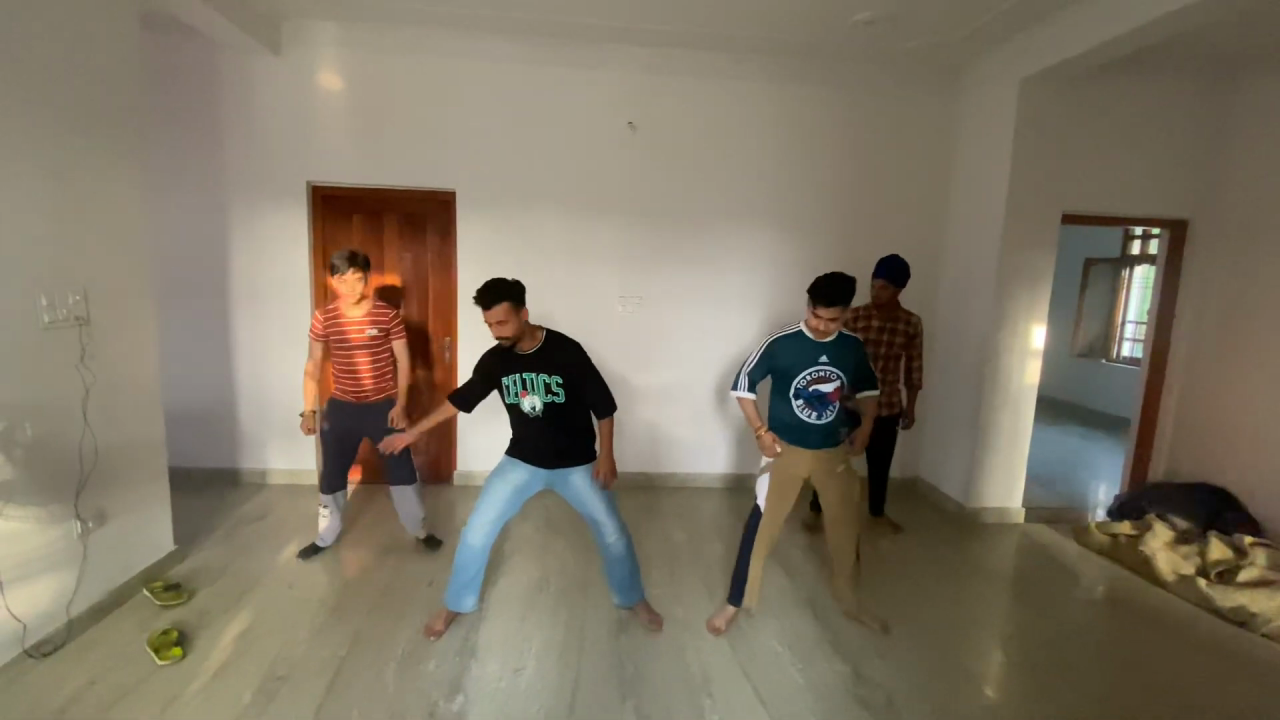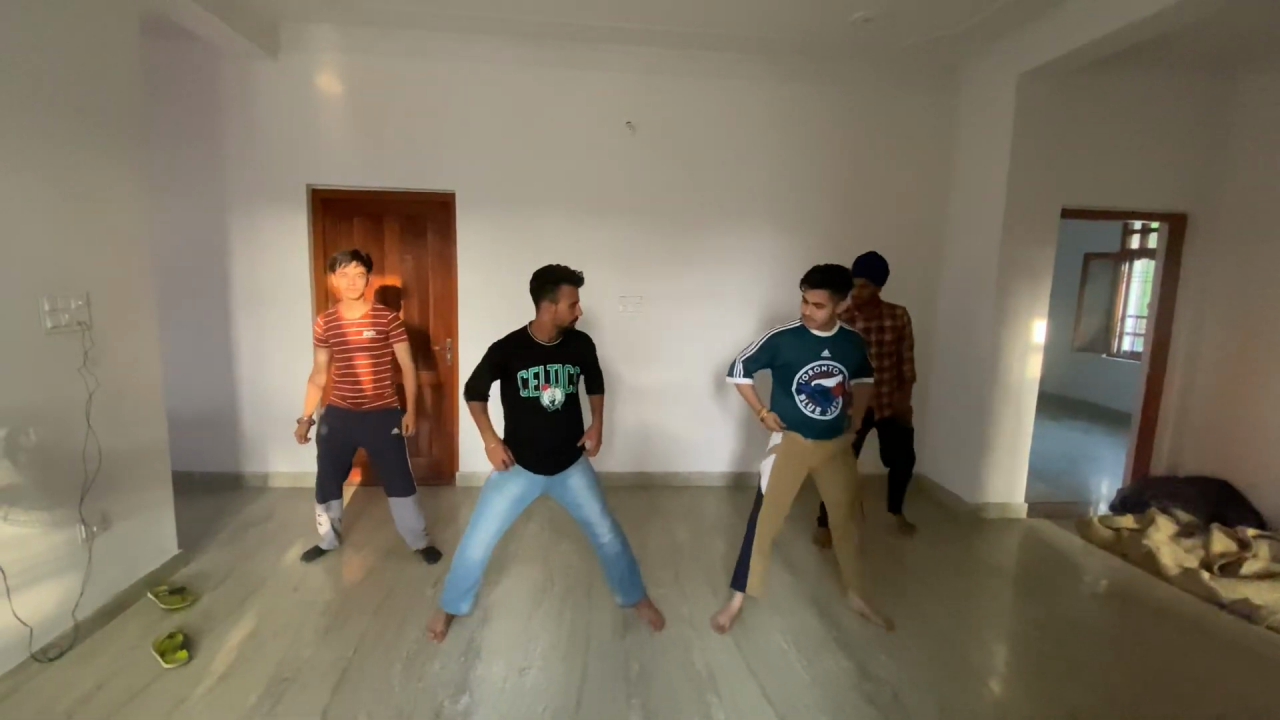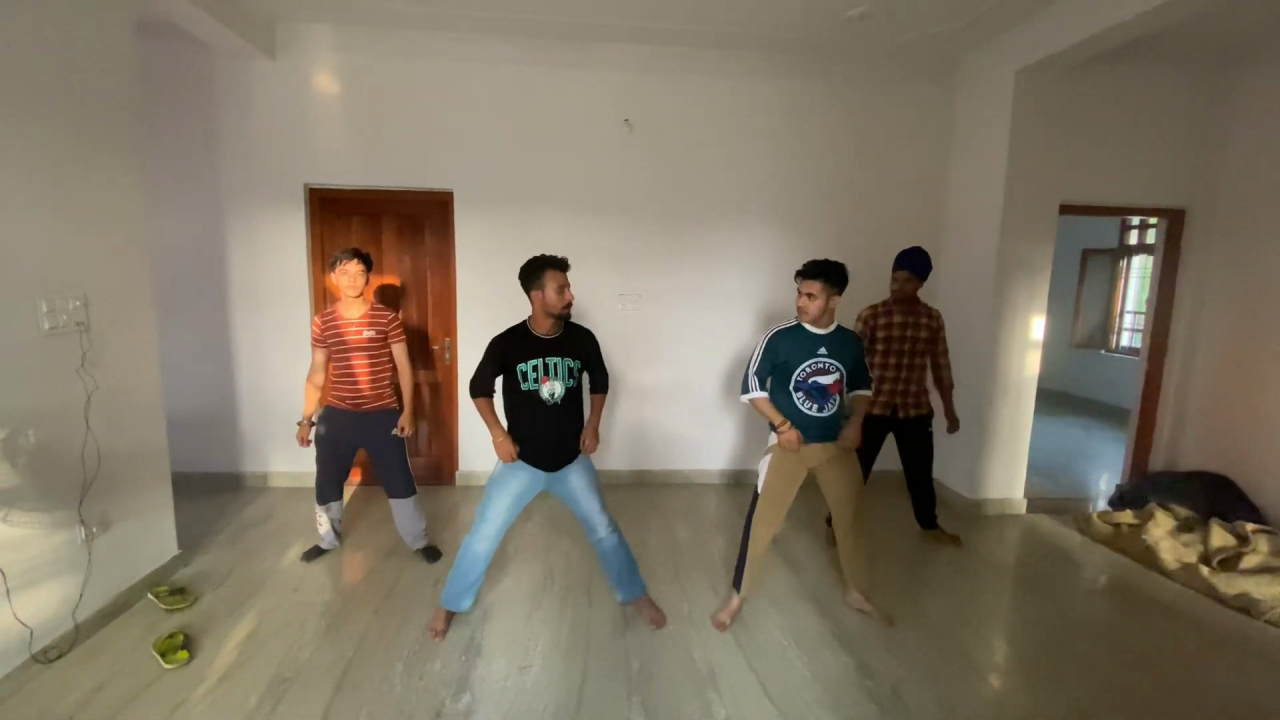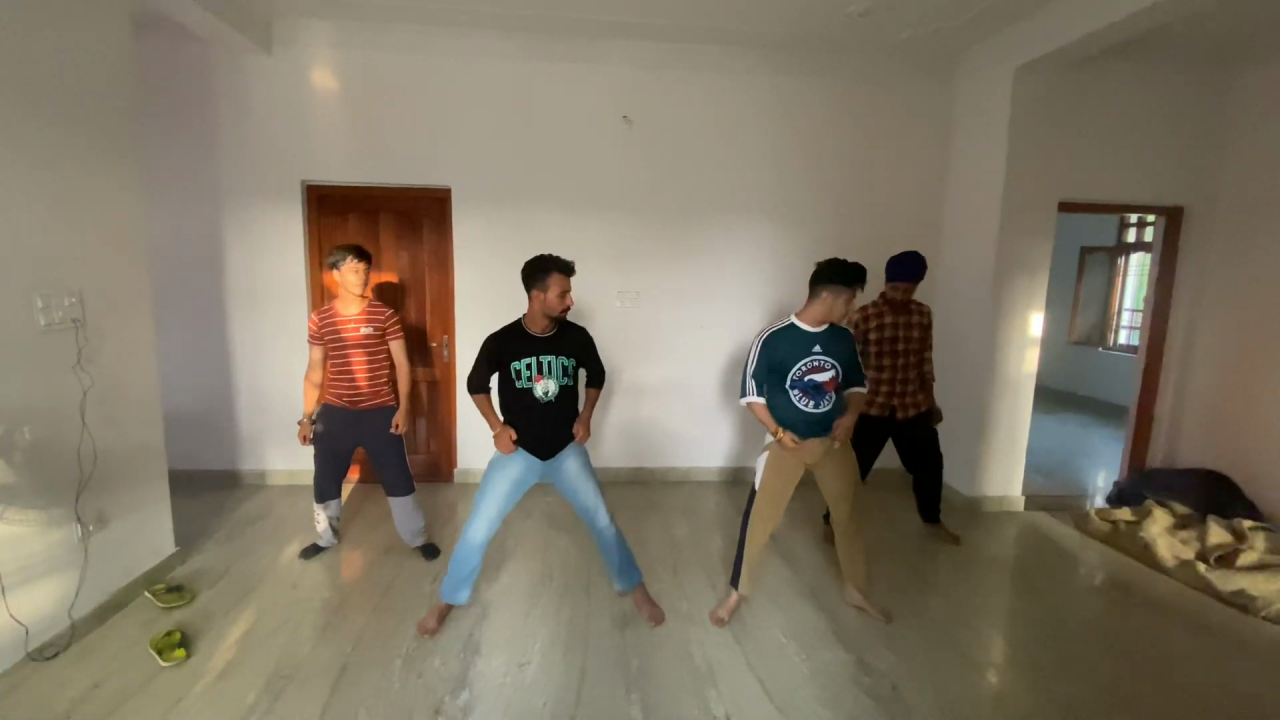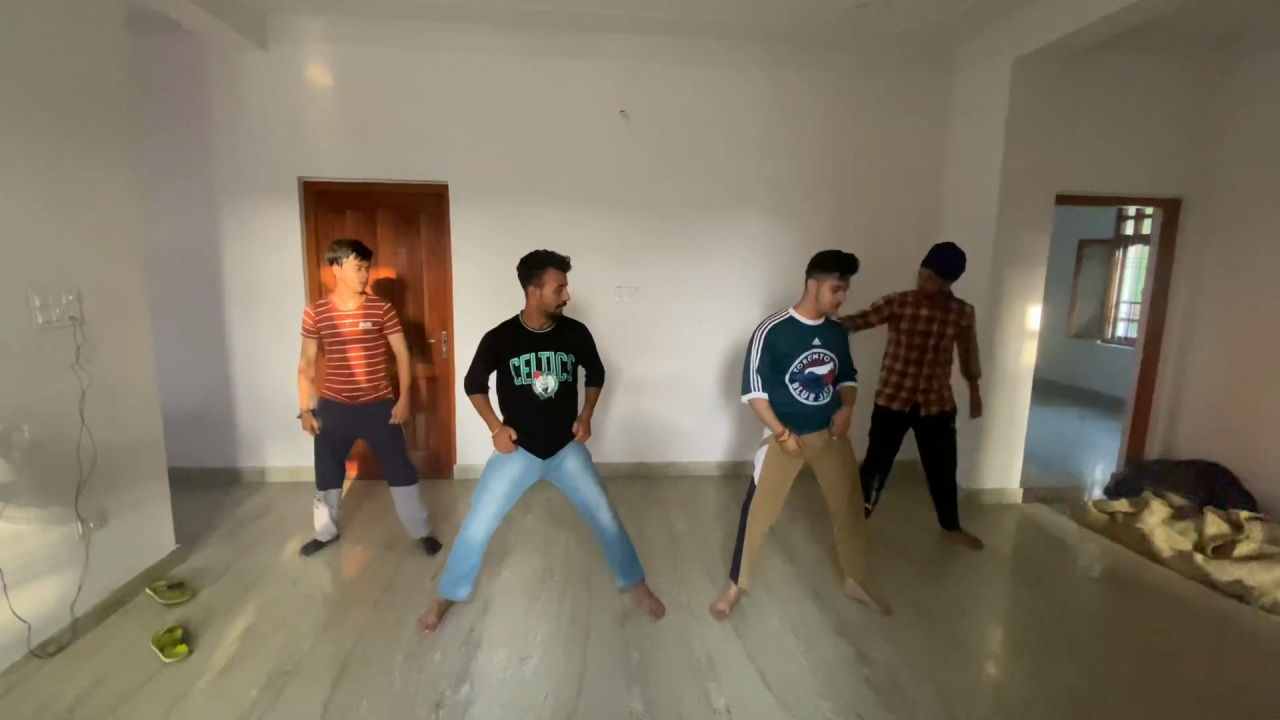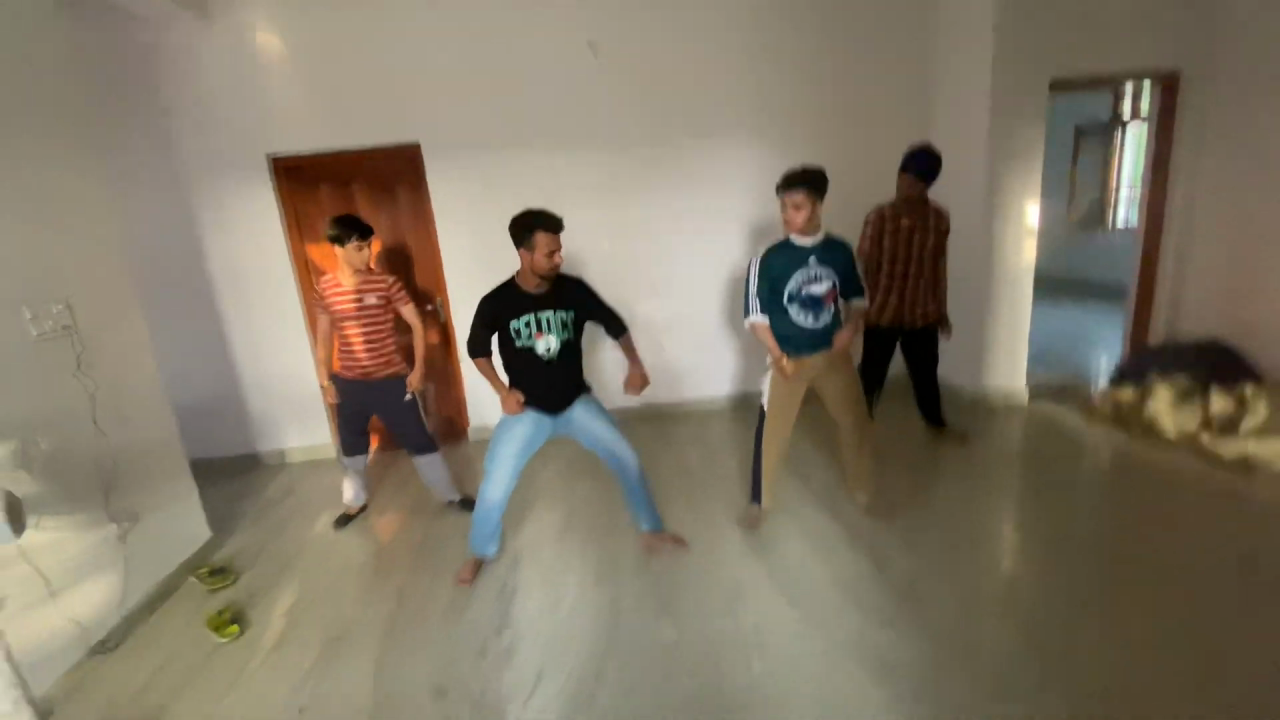
dt=0.5s
person 1, frame 1
left shoulder: (566, 351)
right shoulder: (495, 360)
left elbow: (603, 403)
right elbow: (462, 398)
left wrist: (606, 455)
right wrist: (414, 431)
left hip: (576, 463)
right hip: (522, 461)
left knee: (611, 532)
right knee: (477, 531)
left ankle: (633, 599)
right ankle: (455, 606)
person 1, frame 2
left shoulder: (581, 344)
right shoulder: (506, 350)
left elbow: (595, 383)
right elbow: (473, 392)
left wrist: (596, 425)
right wrist: (490, 439)
left hip: (571, 463)
right hip: (519, 465)
left knee: (606, 533)
right knee: (478, 540)
left ankle: (636, 598)
right ankle: (450, 607)
person 1, frame 3
left shoulder: (582, 339)
right shoulder: (506, 343)
left elbow: (599, 380)
right elbow: (479, 388)
left wrist: (593, 425)
right wrist: (499, 435)
left hip: (571, 459)
right hip: (521, 460)
left knee: (603, 530)
right knee: (483, 536)
left ankle: (636, 595)
right ankle: (450, 606)
person 1, frame 4
left shoulder: (577, 337)
right shoulder: (502, 342)
left elbow: (596, 375)
right elbow: (476, 384)
left wrist: (586, 416)
right wrist: (497, 426)
left hip: (566, 450)
right hip: (518, 451)
left knee: (602, 522)
right knee: (478, 530)
left ankle: (634, 588)
right ankle: (447, 601)
person 1, frame 5
left shoulder: (576, 333)
right shoulder: (499, 339)
left elbow: (596, 374)
right elbow: (474, 384)
left wrist: (586, 415)
right wrist: (496, 427)
left hip: (567, 448)
right hip: (518, 449)
left knee: (605, 519)
right knee: (477, 529)
left ankle: (635, 584)
right ankle: (447, 597)
person 1, frame 6
left shoulder: (574, 290)
right shoulder: (496, 302)
left elbow: (612, 322)
right elbow: (477, 348)
left wrist: (634, 363)
right wrist: (502, 390)
left hip: (575, 402)
right hip: (526, 409)
left knee: (626, 460)
right knee: (493, 491)
left ankle: (651, 530)
right ankle: (480, 553)
person 2, frame 1
left shoulder: (853, 347)
right shoulder: (780, 343)
left elbow: (868, 387)
right elbow: (743, 384)
left wrist: (865, 425)
right wrist: (761, 431)
left hip: (834, 451)
right hip: (786, 450)
left knee: (847, 527)
right knee: (762, 526)
left ankle: (851, 602)
right ankle: (734, 604)
person 2, frame 2
left shoulder: (853, 342)
right shoulder: (782, 337)
left elbow: (864, 377)
right elbow: (738, 370)
left wrist: (858, 410)
right wrist: (763, 413)
left hip: (836, 444)
right hip: (790, 441)
left knee: (847, 519)
right knee: (764, 517)
left ankle: (856, 595)
right ankle: (737, 598)
person 2, frame 3
left shoulder: (851, 342)
right shoulder: (779, 338)
left elbow: (861, 387)
right elbow: (751, 385)
left wrist: (855, 423)
right wrist: (782, 425)
left hip: (836, 445)
right hip: (789, 443)
left knee: (851, 518)
right knee: (762, 520)
left ankle: (855, 592)
right ankle: (737, 596)
person 2, frame 4
left shoulder: (844, 339)
right shoulder: (773, 337)
left elbow: (856, 383)
right elbow: (750, 391)
left wrist: (849, 415)
right wrist: (777, 432)
left hip: (833, 441)
right hip: (787, 443)
left knee: (848, 514)
right knee: (759, 517)
left ankle: (855, 589)
right ankle: (736, 593)
person 2, frame 5
left shoulder: (838, 333)
right shoulder: (772, 331)
right elbow: (753, 389)
left wrist: (846, 408)
right wrist: (781, 434)
left hip: (831, 434)
right hip: (785, 436)
left knee: (849, 507)
right knee: (758, 511)
left ankle: (854, 582)
right ankle: (736, 586)
person 2, frame 6
left shoulder: (840, 251)
right shoulder: (769, 259)
left elbow: (856, 298)
right elbow: (755, 314)
left wrist: (849, 329)
right wrist: (779, 358)
left hip: (832, 355)
right hip: (788, 359)
left knee: (855, 422)
right knee: (772, 432)
left ankle: (861, 491)
right ankle: (760, 502)
person 3, frame 1
left shoulder: (387, 315)
right shoulder: (323, 318)
left elbow: (403, 361)
right elbow: (313, 365)
left wrist: (401, 404)
right wrist: (309, 410)
left hip: (383, 406)
right hip: (341, 407)
left knee: (401, 472)
right knee: (331, 475)
left ankle: (420, 531)
right ankle: (325, 537)
person 3, frame 2
left shoulder: (388, 318)
right shoulder: (325, 322)
left elbow: (407, 365)
right elbow: (319, 373)
left wrist: (411, 410)
right wrist: (306, 417)
left hip: (383, 414)
right hip: (338, 415)
left knee: (399, 481)
right knee: (327, 481)
left ankle: (420, 541)
right ankle: (328, 540)
person 3, frame 3
left shoulder: (387, 318)
right shoulder: (323, 322)
left elbow: (404, 367)
right elbow: (316, 374)
left wrist: (407, 411)
right wrist: (306, 419)
left hip: (382, 415)
right hip: (337, 416)
left knee: (399, 482)
right knee: (327, 482)
left ankle: (419, 540)
right ankle: (329, 539)
person 3, frame 4
left shoulder: (384, 315)
right shoulder: (320, 319)
left elbow: (401, 364)
right elbow: (315, 371)
left wrist: (403, 408)
right wrist: (307, 417)
left hip: (380, 413)
right hip: (335, 413)
left knee: (398, 480)
right knee: (325, 480)
left ankle: (417, 538)
right ankle: (326, 538)
person 3, frame 5
left shoulder: (382, 309)
right shoulder: (316, 313)
left elbow: (402, 354)
right elbow: (307, 363)
left wrist: (404, 398)
right wrist: (305, 408)
left hip: (379, 406)
right hip: (334, 407)
left knee: (401, 471)
right knee: (326, 475)
left ankle: (421, 531)
right ankle: (326, 533)
person 3, frame 6
left shoulder: (385, 283)
right shoulder: (324, 288)
left elbow: (416, 325)
right elbow: (323, 336)
left wrist: (419, 368)
right wrist: (325, 380)
left hip: (391, 380)
right hip: (349, 384)
left knee: (420, 440)
right knee: (352, 448)
left ankle: (452, 494)
right ankle: (355, 503)
person 4, frame 1
left shoulder: (912, 324)
right shoulder: (853, 317)
left elbow: (914, 368)
left wrist: (910, 406)
left hip: (887, 407)
left knee: (880, 463)
left ankle: (877, 512)
right ankle: (816, 510)
person 4, frame 2
left shoulder: (900, 316)
right shoulder: (840, 321)
left elbow: (907, 360)
left wrist: (905, 398)
left hip: (892, 405)
left knee: (903, 460)
left ankle: (896, 511)
right ankle: (825, 524)
person 4, frame 3
left shoulder: (933, 318)
right shoulder: (871, 315)
left elbow: (941, 366)
left wrist: (949, 408)
left hip: (915, 408)
right hip: (874, 406)
left knee: (921, 470)
right knee: (857, 468)
left ankle: (930, 525)
person 4, frame 4
left shoulder: (923, 315)
right shoulder: (862, 317)
left elbow: (924, 360)
left wrist: (931, 401)
left hip: (913, 407)
right hip: (872, 408)
left knee: (930, 465)
right knee: (854, 468)
left ankle: (932, 520)
right ankle: (834, 523)
person 4, frame 5
left shoulder: (963, 313)
right shoulder: (897, 303)
left elbow: (968, 354)
right elbow: (859, 320)
left wrist: (974, 393)
left hip: (937, 403)
right hip: (893, 400)
left knee: (943, 469)
right knee: (876, 465)
left ankle: (951, 526)
person 4, frame 6
left shoulder: (940, 219)
right shoulder: (880, 217)
left elbow: (938, 266)
right elbow: (866, 264)
left wrist: (942, 310)
left hip: (923, 313)
right hip: (882, 313)
left knee: (926, 373)
right knee: (872, 376)
left ankle: (936, 423)
